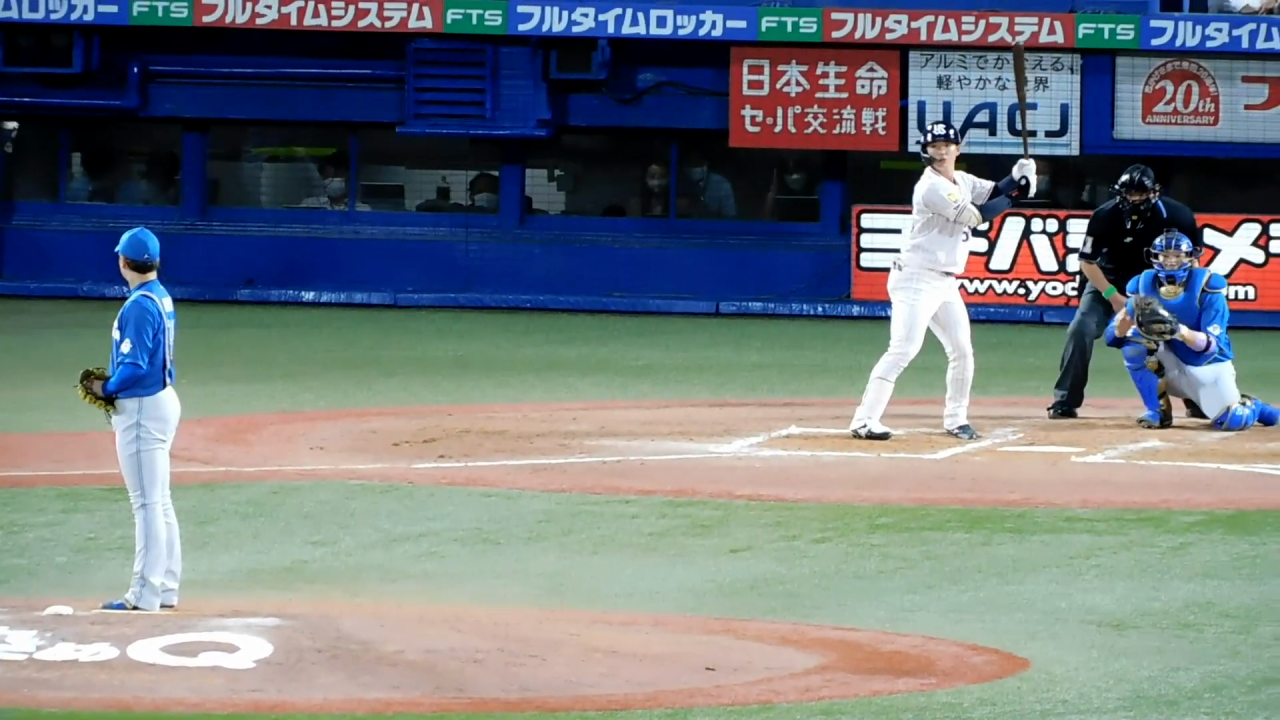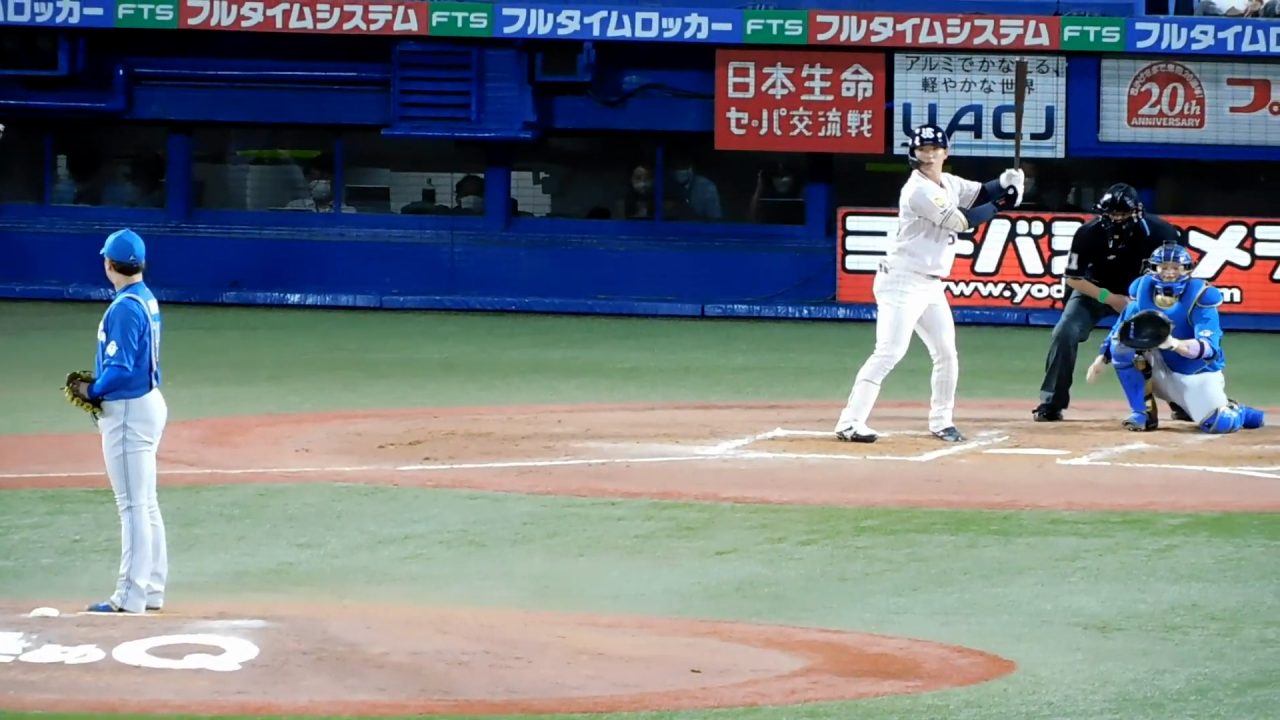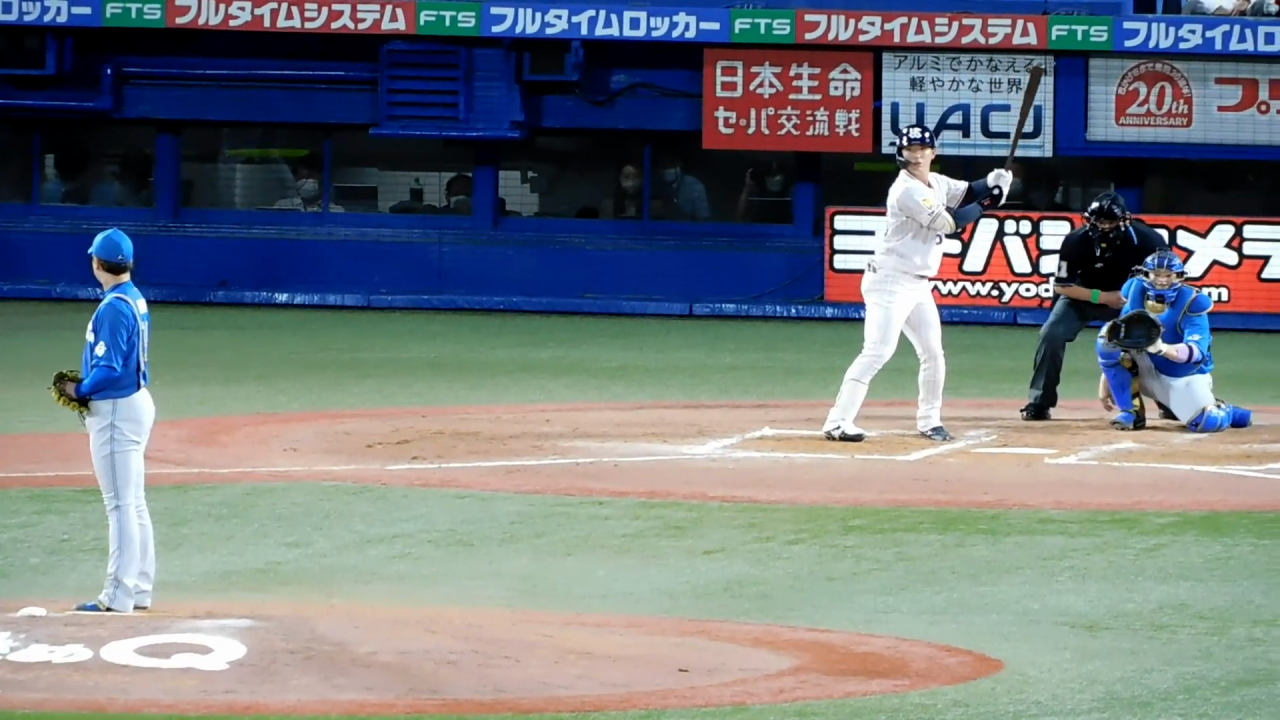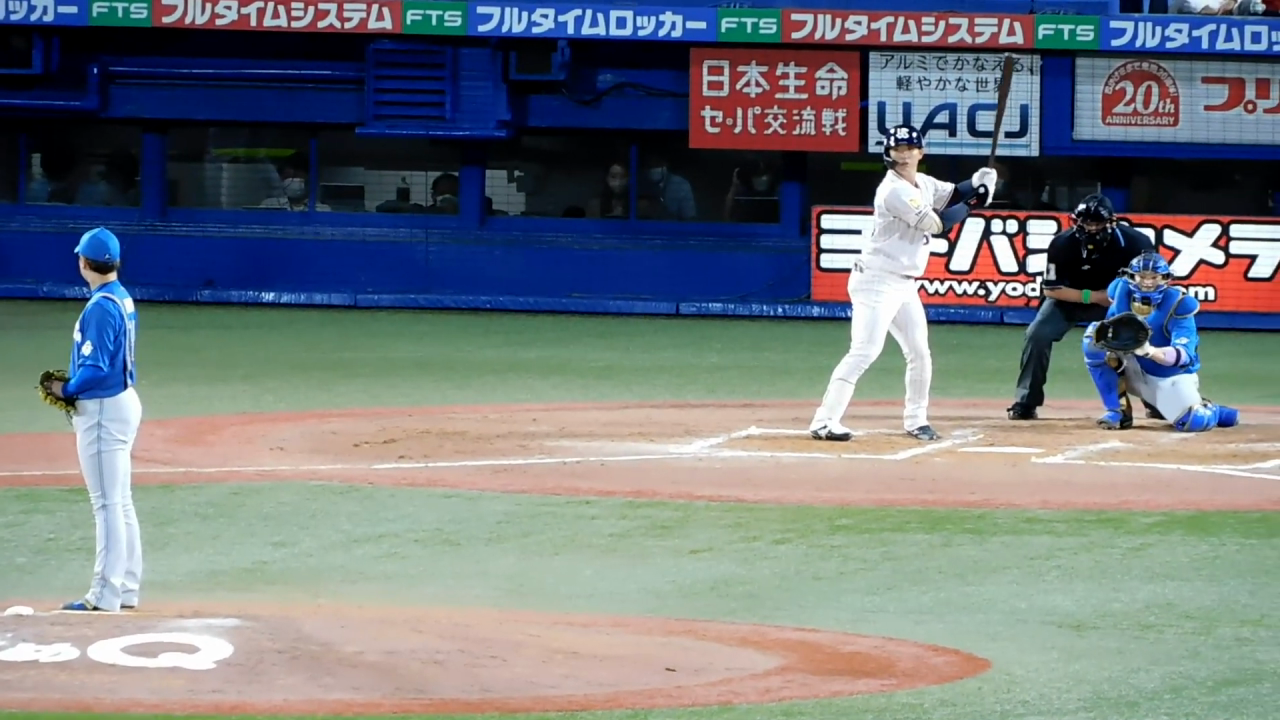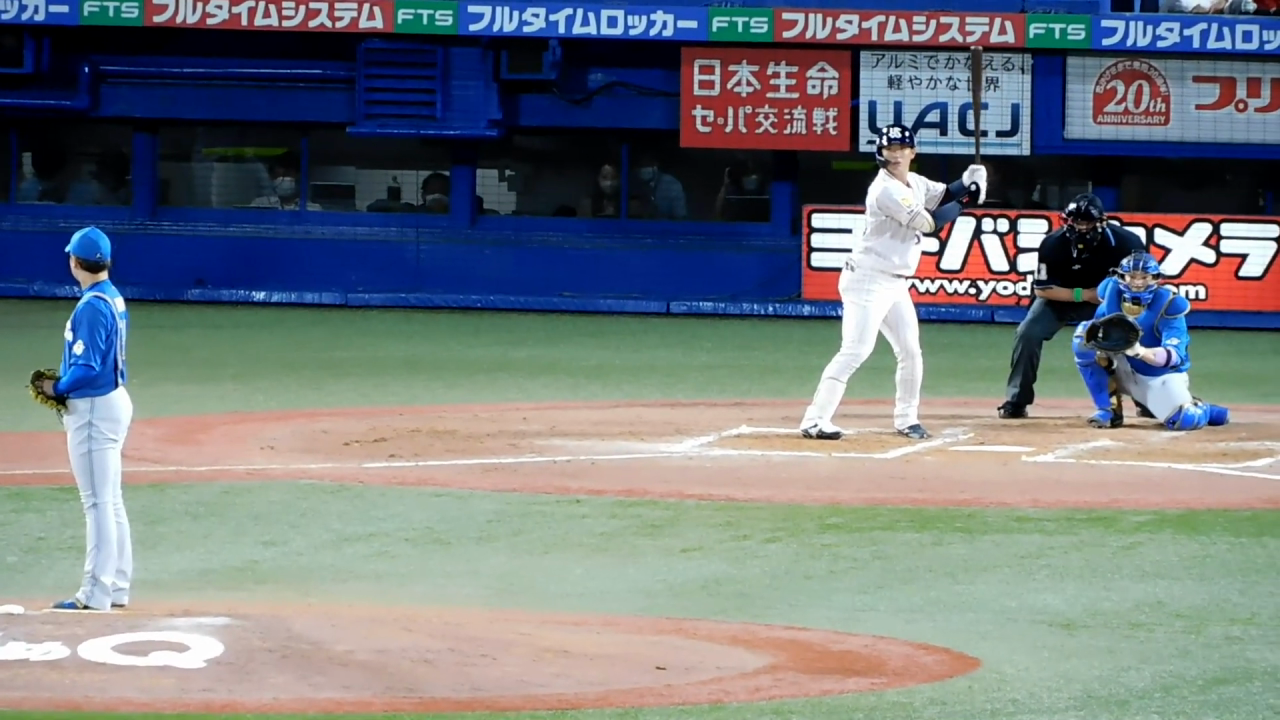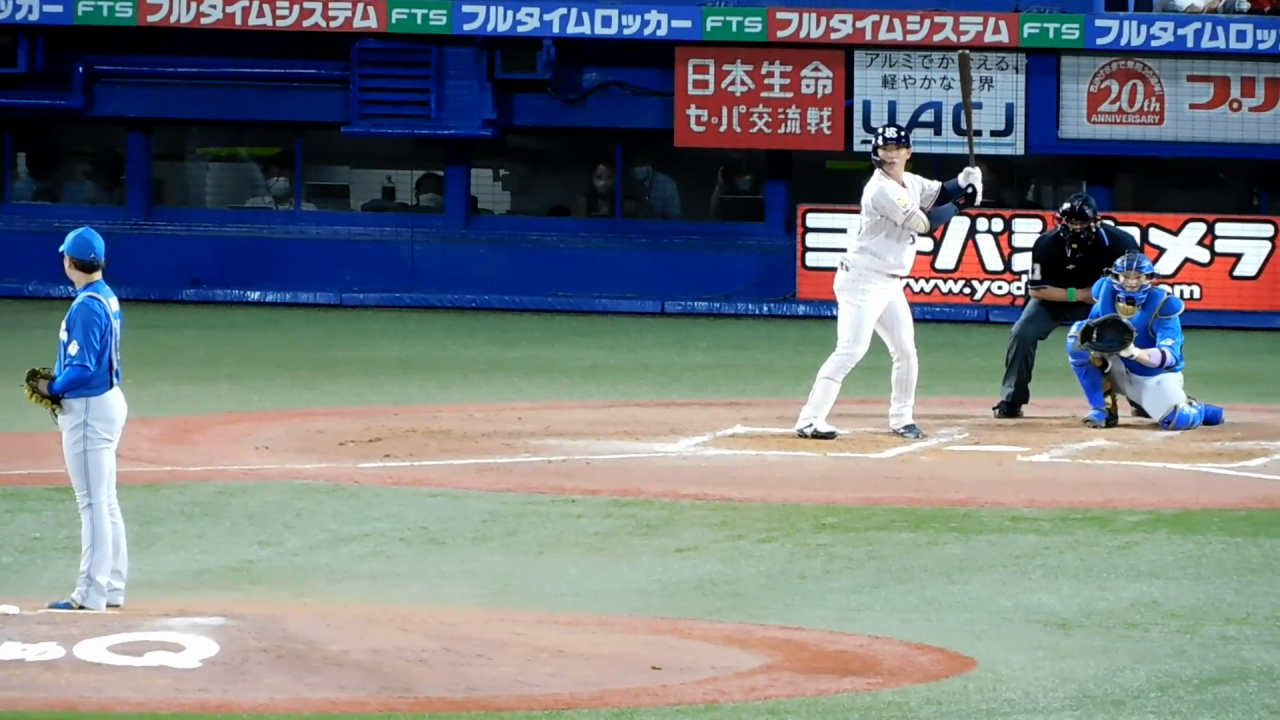
dt=0.2s
person 1, frame 1
left shoulder: (138, 305)
right shoulder: (162, 297)
left elbow: (133, 365)
left wrist: (105, 388)
right wrist: (114, 385)
left hip: (143, 408)
right hip: (161, 399)
left knee: (146, 503)
right knee: (159, 501)
left ankle: (146, 594)
right ankle: (165, 587)
person 1, frame 2
left shoulder: (124, 307)
right shoulder: (147, 300)
left elbow: (120, 368)
left wrist: (91, 391)
right wrist: (99, 386)
left hip: (129, 410)
right hip: (147, 401)
left knee: (132, 504)
right knee: (145, 502)
left ankle: (131, 596)
right ankle: (151, 588)
person 1, frame 3
left shoulder: (113, 307)
right shoulder: (136, 299)
left elbow: (108, 368)
left wrist: (79, 390)
right wrist: (87, 386)
left hip: (116, 410)
right hip: (135, 401)
left knee: (120, 504)
right knee: (134, 502)
left ankle: (118, 596)
right ankle: (139, 589)
person 1, frame 4
left shoulder: (100, 306)
right shoulder: (123, 299)
left elbow: (95, 368)
left wrist: (66, 390)
right wrist: (74, 386)
left hip: (104, 409)
right hip: (122, 400)
left knee: (107, 503)
right knee: (120, 502)
left ankle: (106, 595)
right ankle: (126, 588)
person 1, frame 5
left shoulder: (91, 305)
right shoulder: (114, 298)
left elbow: (86, 367)
left wrist: (56, 388)
right wrist: (65, 385)
left hip: (94, 408)
right hip: (112, 400)
left knee: (98, 502)
right knee: (110, 500)
left ankle: (96, 594)
right ankle: (116, 586)
person 1, frame 6
left shoulder: (86, 306)
right shoulder: (108, 298)
left elbow: (81, 367)
left wrist: (51, 388)
right wrist: (59, 383)
left hip: (89, 408)
right hip: (107, 400)
left knee: (93, 502)
right knee: (106, 500)
left ankle: (92, 594)
right ankle: (112, 587)
person 2, frame 1
left shoulder: (962, 180)
right shoulder: (931, 187)
left elbow: (993, 192)
right elbow: (977, 216)
left wrist: (1016, 177)
right wrist: (1016, 194)
left hip: (946, 281)
right hip: (917, 279)
left knee: (962, 351)
right knee: (902, 350)
left ankle: (956, 419)
right ankle: (865, 420)
person 2, frame 2
left shoulder: (948, 182)
right shoulder: (919, 190)
left elbow: (981, 193)
right elbow: (962, 222)
left wrist: (1003, 184)
right wrist: (1002, 203)
left hip: (931, 283)
right hip: (903, 281)
left knee: (946, 354)
right knee: (888, 353)
left ankle: (941, 421)
right ankle: (850, 423)
person 2, frame 3
left shoulder: (936, 182)
right shoulder: (906, 190)
left elbow: (967, 193)
right elbow: (949, 223)
left wrist: (991, 183)
right wrist: (987, 203)
left hip: (918, 283)
right hip: (890, 280)
left knee: (933, 353)
right knee: (877, 352)
left ankle: (928, 420)
right ankle: (837, 422)
person 2, frame 4
left shoulder: (922, 182)
right shoulder: (894, 190)
left elbow: (952, 195)
right elbow: (937, 224)
left wrist: (976, 183)
right wrist: (974, 202)
left hip: (904, 283)
right hip: (877, 280)
left knee: (919, 353)
right knee: (864, 352)
left ankle: (915, 420)
right ankle: (824, 421)
person 2, frame 5
left shoulder: (914, 182)
right shoulder: (886, 190)
left elbow: (944, 195)
right elbow: (929, 223)
left wrist: (967, 182)
right wrist: (966, 198)
left hip: (896, 282)
right hip: (868, 280)
left knee: (911, 352)
right knee: (855, 351)
left ankle: (906, 418)
right ankle: (815, 420)
person 2, frame 6
left shoulder: (910, 182)
right shoulder: (881, 189)
left elbow: (941, 193)
right elbow: (924, 223)
left wrist: (962, 183)
right wrist: (962, 201)
left hip: (890, 282)
right hip: (863, 279)
left knee: (906, 352)
right knee: (850, 350)
left ankle: (901, 418)
right ankle: (810, 420)
person 3, frame 1
left shoulder: (1178, 215)
right shoulder: (1105, 216)
right elbow: (1087, 262)
right wrist: (1113, 297)
right hip: (1111, 280)
right knee: (1081, 329)
left ankle: (1197, 401)
right ankle: (1065, 401)
person 3, frame 2
left shoulder: (1161, 232)
right shoulder: (1089, 233)
right elbow: (1072, 277)
right wrist: (1109, 299)
right hip: (1096, 291)
right knee: (1065, 334)
right ankle: (1051, 404)
person 3, frame 3
left shoulder: (1149, 241)
right shoulder: (1076, 242)
right elbow: (1061, 286)
right wrist: (1102, 297)
right hip: (1084, 295)
right knee: (1051, 334)
right ankle: (1039, 403)
person 3, frame 4
left shoulder: (1136, 243)
right shoulder: (1063, 244)
right elbow: (1051, 290)
right wrist: (1092, 296)
right hip: (1071, 297)
right knee: (1038, 334)
right ankle: (1026, 402)
person 3, frame 5
left shoulder: (1126, 242)
right shoulder: (1053, 244)
right elbow: (1042, 290)
right wrist: (1084, 294)
right hip: (1061, 297)
right knee: (1028, 333)
right ankle: (1016, 401)
person 3, frame 6
left shoulder: (1120, 242)
right shoulder: (1047, 244)
right elbow: (1036, 289)
right wrist: (1077, 294)
right hip: (1055, 298)
right knee: (1022, 333)
right ankle: (1011, 401)
person 4, frame 1
left shoulder: (1207, 288)
right shoulder: (1144, 286)
left elbow: (1213, 345)
right elbow: (1112, 337)
left wrist: (1180, 331)
right wrist: (1122, 326)
left hip: (1208, 367)
right hip: (1171, 369)
left knee: (1233, 420)
right knee: (1135, 338)
left ankle: (1253, 407)
right ankle: (1157, 411)
person 4, frame 2
left shoulder: (1200, 297)
right shoulder: (1143, 292)
left elbow: (1209, 348)
right elbow: (1121, 332)
left wrist: (1173, 343)
right wrist: (1101, 359)
left hip: (1197, 375)
right hip: (1160, 373)
left knee: (1221, 423)
left ankle: (1236, 412)
right ankle: (1143, 413)
person 4, frame 3
left shoulder: (1191, 304)
right shoulder: (1136, 295)
left elbow: (1197, 352)
right elbow: (1114, 342)
left wrist: (1161, 348)
right wrist: (1106, 378)
left hip: (1185, 378)
right hip: (1148, 373)
left knee: (1208, 423)
right knee: (1109, 332)
left ankle: (1227, 412)
right ankle: (1130, 412)
person 4, frame 4
left shoulder: (1178, 306)
right shoulder: (1122, 296)
left elbow: (1185, 355)
left wrist: (1149, 351)
left hip: (1172, 377)
right hip: (1135, 373)
left knee: (1195, 422)
right knee: (1095, 332)
left ankle: (1214, 411)
right ankle: (1117, 411)
person 4, frame 5
left shoulder: (1168, 306)
right shoulder: (1112, 295)
left elbow: (1176, 356)
left wrist: (1139, 351)
left hip: (1162, 376)
right hip: (1125, 372)
left knee: (1185, 420)
right knee: (1085, 332)
left ankle: (1203, 410)
right ankle: (1108, 410)
person 4, frame 6
left shoulder: (1162, 306)
right shoulder: (1106, 295)
left elbow: (1170, 357)
left wrist: (1134, 352)
left hip: (1156, 376)
right hip: (1119, 372)
left knee: (1180, 420)
right knee: (1079, 331)
left ankle: (1199, 410)
right ankle: (1102, 409)
